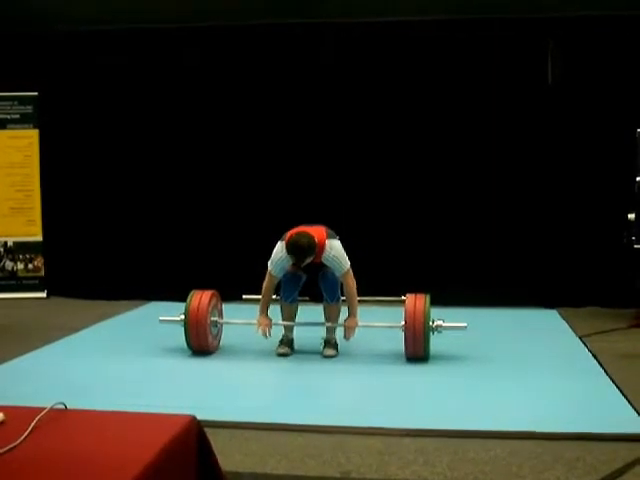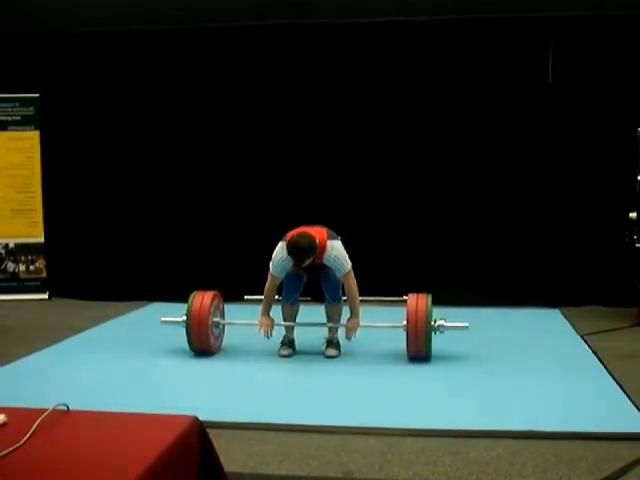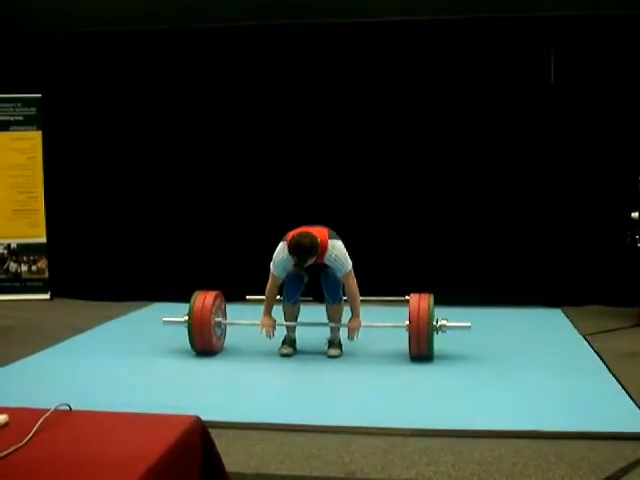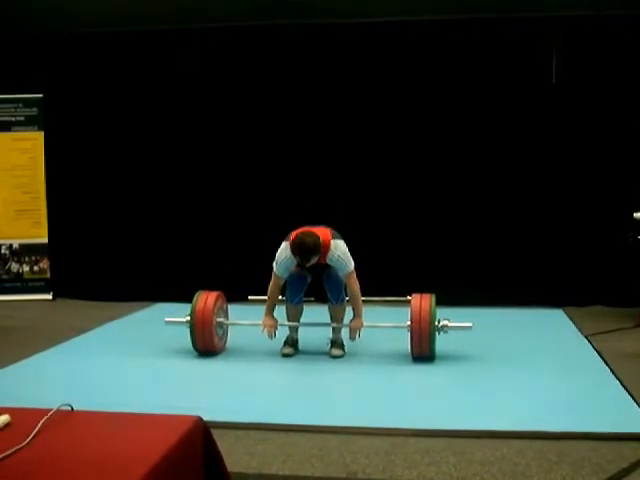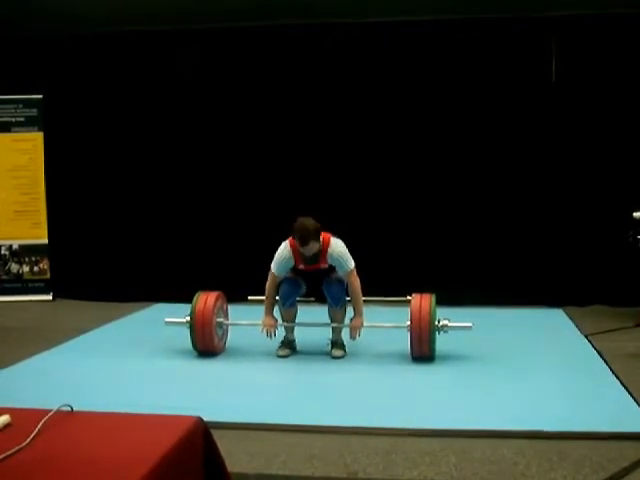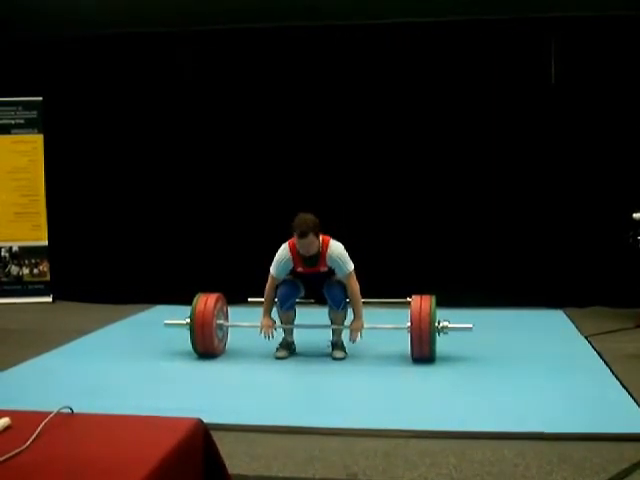
dt=0.5s
person 1, frame 1
left shoulder: (333, 248)
right shoulder: (281, 251)
left elbow: (349, 281)
right elbow: (270, 282)
left wrist: (352, 316)
right wrist: (263, 314)
left hip: (326, 264)
left knee: (332, 288)
right knee: (288, 288)
left ankle: (331, 338)
right ankle: (287, 337)
person 1, frame 2
left shoulder: (334, 249)
right shoulder: (281, 252)
left elbow: (349, 281)
right elbow: (272, 283)
left wrist: (355, 316)
right wrist: (265, 315)
left hip: (327, 264)
left knee: (333, 290)
right knee: (289, 289)
left ankle: (333, 339)
right ankle: (288, 337)
person 1, frame 3
left shoulder: (335, 249)
right shoulder: (283, 252)
left elbow: (350, 281)
right elbow: (273, 283)
left wrist: (356, 317)
right wrist: (267, 315)
left hip: (328, 264)
left knee: (333, 291)
right knee: (290, 291)
left ankle: (335, 338)
right ankle: (290, 337)
person 1, frame 4
left shoulder: (336, 248)
right shoulder: (285, 251)
left elbow: (351, 281)
right elbow: (276, 283)
left wrist: (358, 317)
right wrist: (268, 315)
left hip: (330, 265)
left knee: (336, 291)
right knee: (293, 292)
left ankle: (337, 338)
right ankle: (292, 337)
person 1, frame 5
left shoulder: (335, 248)
right shoulder: (285, 250)
left elbow: (352, 279)
right elbow: (272, 281)
left wrist: (358, 316)
right wrist: (268, 315)
left hip: (329, 274)
right hip: (299, 274)
left knee: (337, 294)
right knee: (285, 293)
left ankle: (337, 339)
right ankle: (289, 338)
person 1, frame 6
left shoulder: (335, 250)
right shoulder: (285, 253)
left elbow: (351, 282)
right elbow: (272, 283)
left wrist: (358, 319)
right wrist: (266, 316)
left hip: (328, 280)
right hip: (299, 280)
left knee: (338, 296)
right knee: (283, 295)
left ankle: (337, 340)
right ankle: (288, 340)
